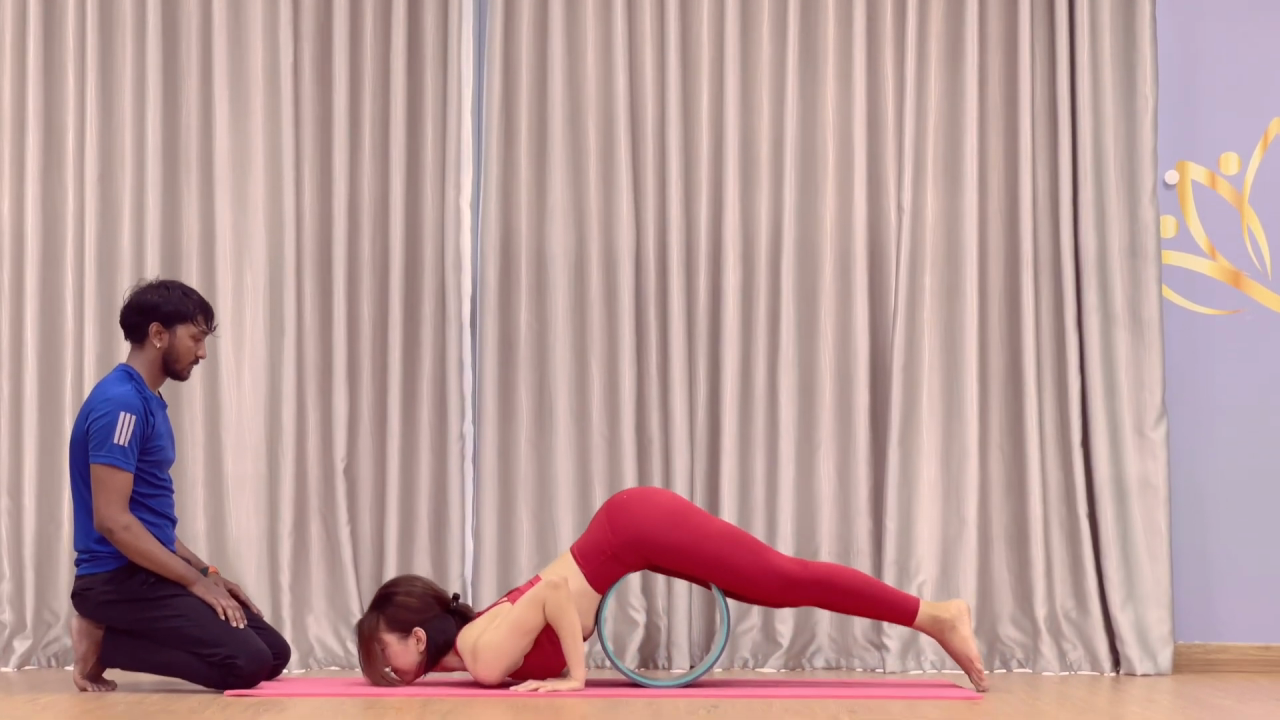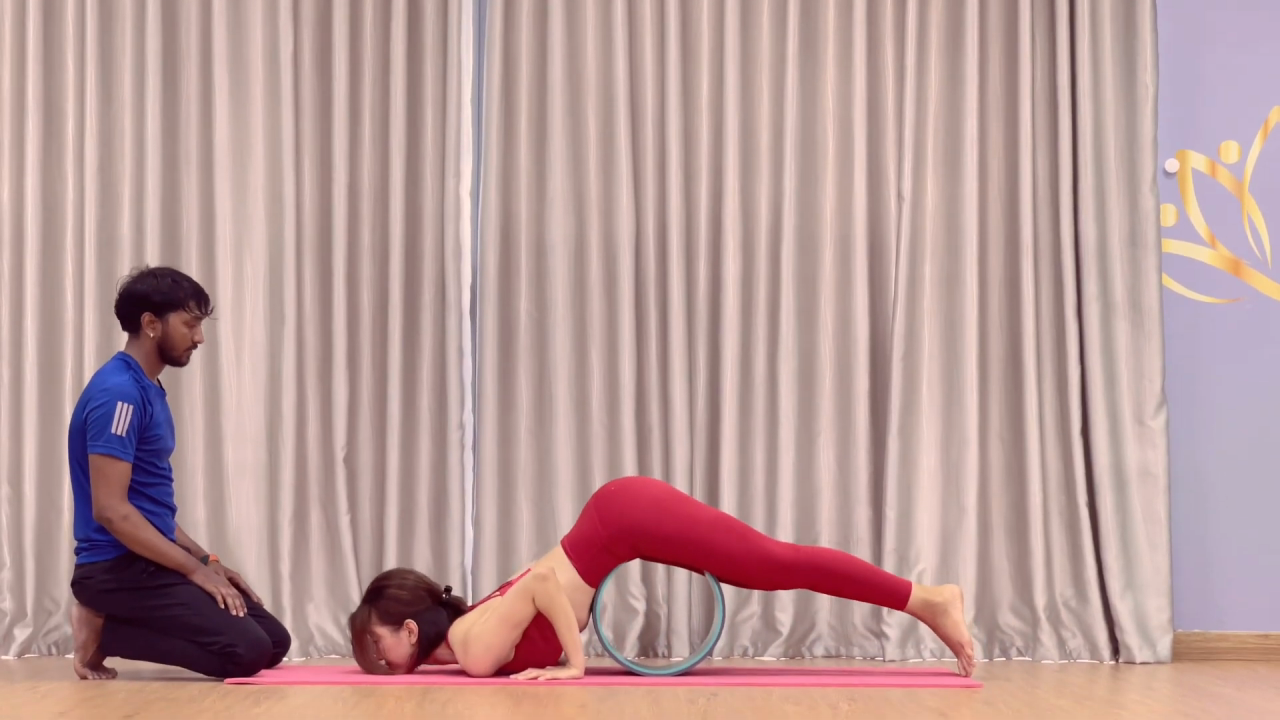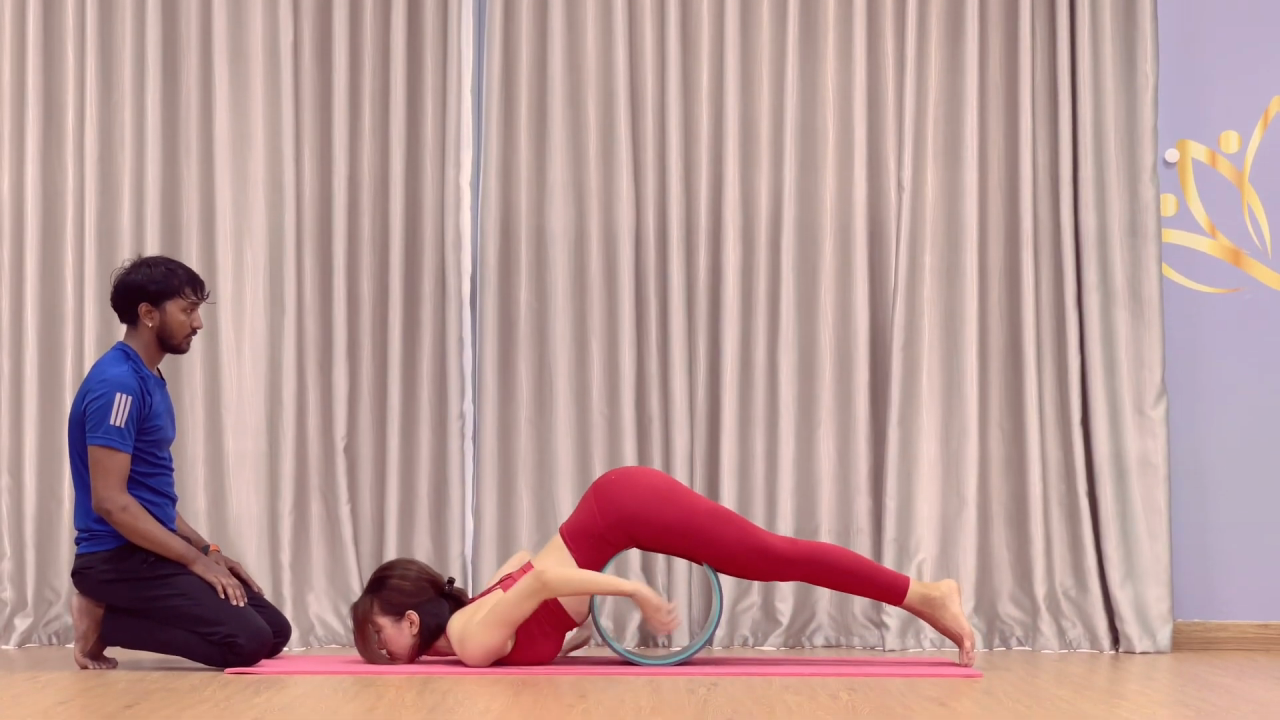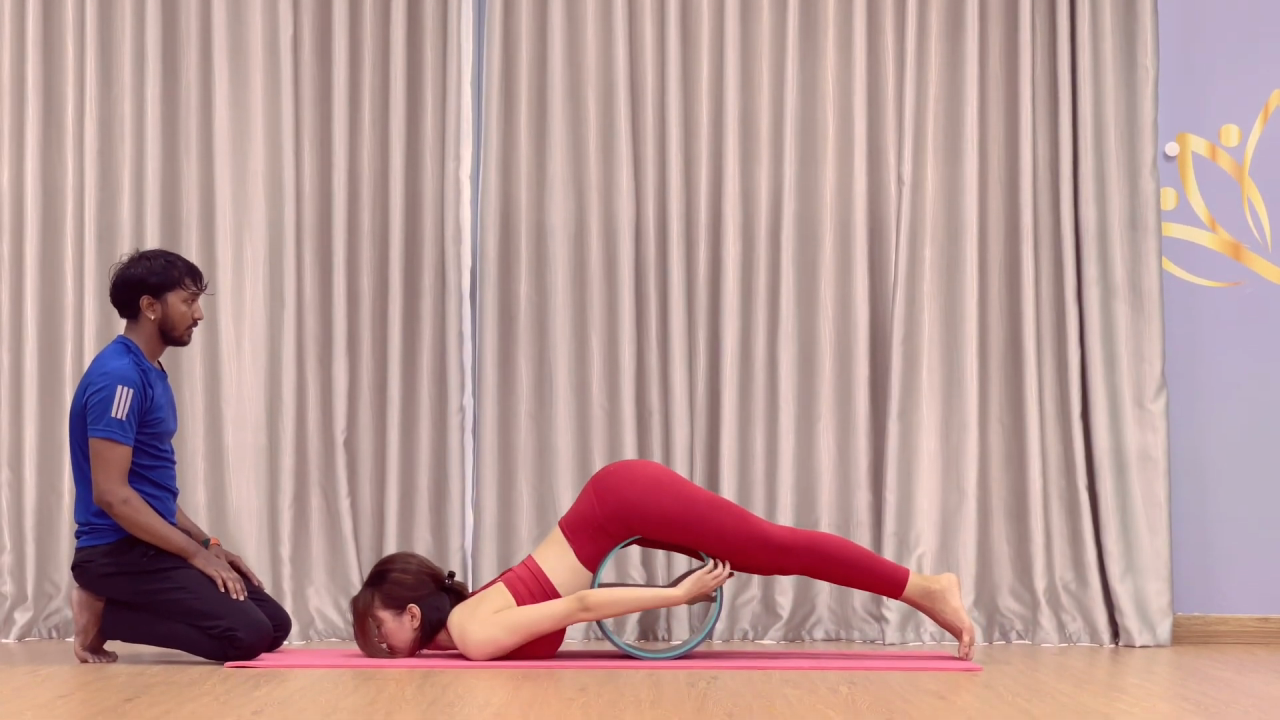
dt=0.4s
person 1, frame 1
left shoulder: (487, 657)
right shoulder: (471, 641)
left elbow: (556, 587)
left wrist: (574, 675)
right wrist: (560, 664)
left hip: (639, 528)
right hip: (632, 527)
left knee: (788, 580)
right knee: (779, 588)
left ankle: (935, 616)
right ankle: (934, 617)
person 1, frame 2
left shoulder: (477, 651)
right shoulder: (468, 635)
left elbow: (539, 578)
left wrist: (575, 661)
right wrist: (558, 651)
left hip: (629, 516)
right hip: (624, 516)
left knee: (779, 563)
right knee: (770, 569)
left ankle: (928, 599)
right ankle: (926, 601)
person 1, frame 3
left shoulder: (472, 643)
right shoulder: (464, 623)
left elbow: (541, 581)
left wrist: (637, 593)
left hip: (625, 506)
right hip: (622, 507)
left knee: (775, 557)
right knee: (765, 561)
left ankle: (924, 595)
right ankle: (922, 597)
person 1, frame 4
left shoulder: (473, 638)
right shoulder: (465, 617)
left elbow: (581, 607)
left wrist: (677, 594)
left hip: (626, 498)
right hip: (622, 503)
left knee: (776, 546)
right knee: (766, 555)
left ankle: (924, 588)
right ankle: (922, 589)
person 2, frame 1
left shoulder: (148, 401)
right shoulder: (121, 402)
right elbow: (112, 520)
left wrist: (206, 572)
right wrist: (196, 580)
left hip: (147, 572)
right hip: (119, 578)
left knee: (273, 653)
right knee: (246, 662)
left ankle: (110, 635)
right ankle: (101, 643)
person 2, frame 2
left shoulder: (149, 390)
right shoulder: (118, 392)
right elbow: (111, 510)
left wrist: (206, 561)
right wrist: (196, 569)
left hip: (148, 561)
right hip: (120, 567)
left knee: (274, 642)
right knee: (247, 651)
left ankle: (108, 623)
right ankle: (102, 632)
person 2, frame 3
left shoulder: (149, 380)
right shoulder: (117, 383)
right elbow: (110, 501)
left wrist: (207, 551)
right wrist: (196, 559)
left hip: (148, 551)
right hip: (119, 557)
left knee: (274, 632)
right knee: (247, 641)
left ankle: (109, 613)
right ankle: (102, 622)
person 2, frame 4
left shoulder: (150, 374)
right shoulder: (119, 376)
right elbow: (111, 494)
left wrist: (207, 544)
right wrist: (196, 553)
left hip: (148, 545)
right hip: (120, 551)
left knee: (274, 626)
right knee: (247, 635)
left ankle: (109, 608)
right ankle: (102, 616)
